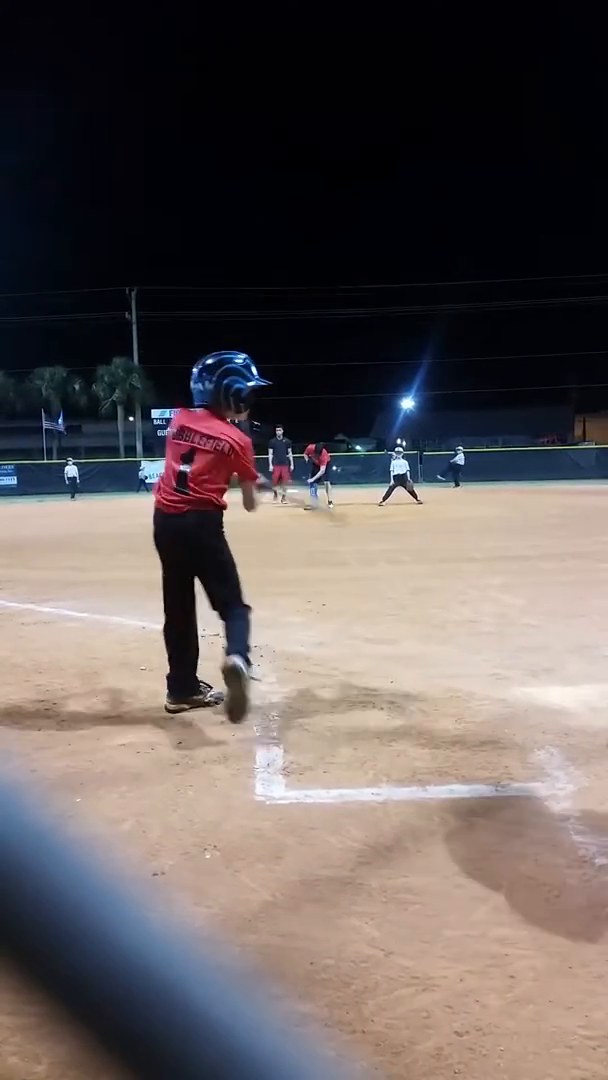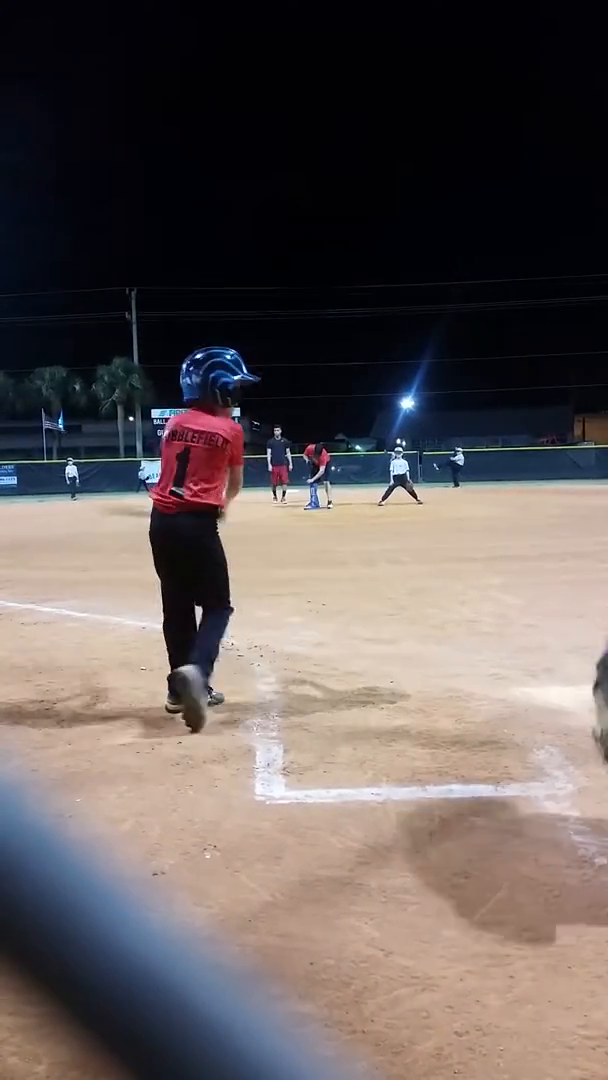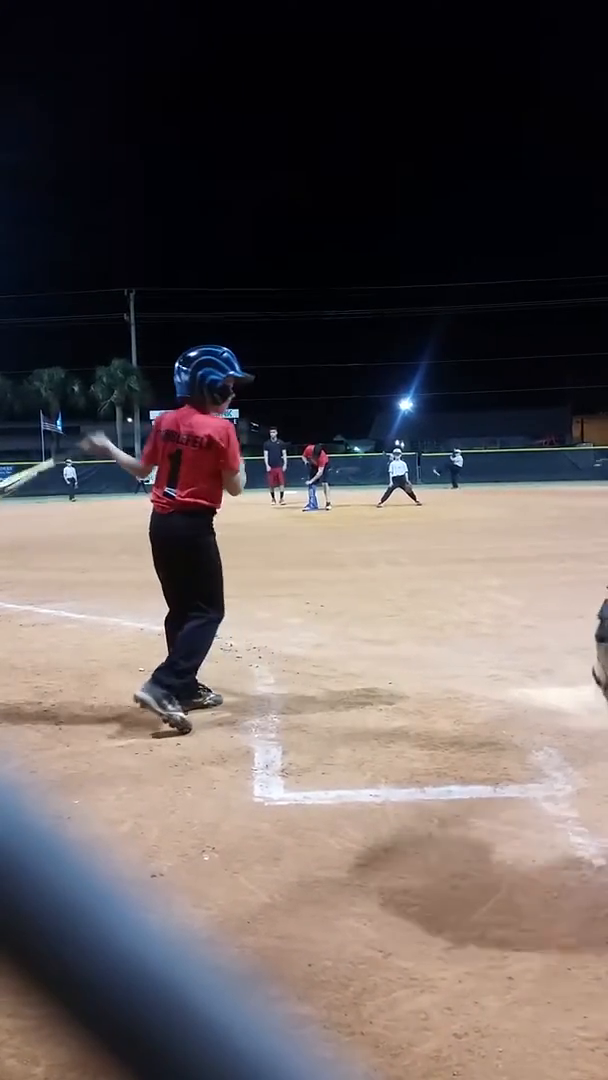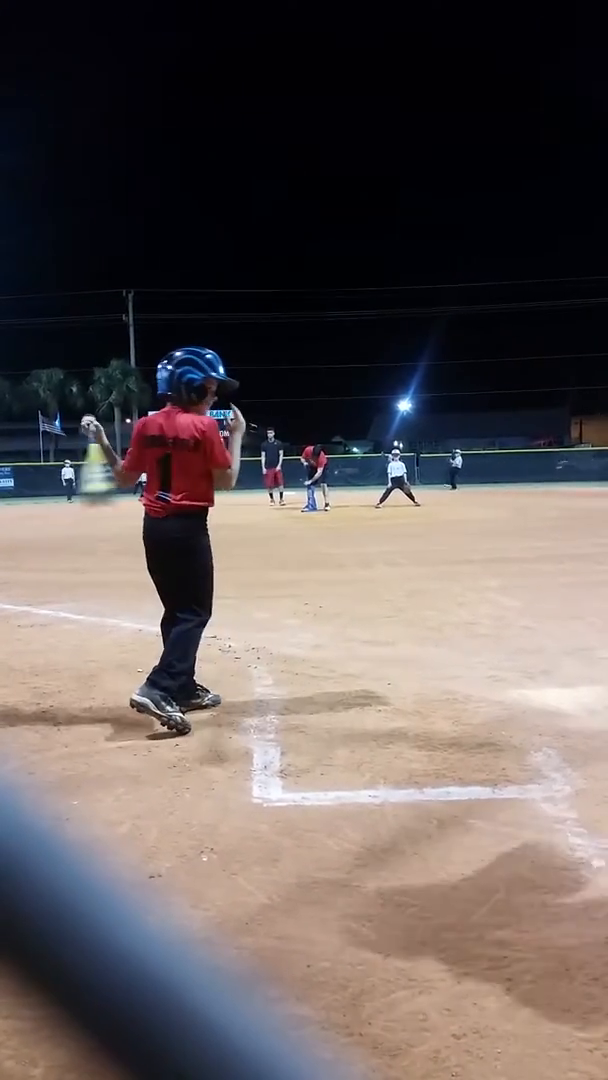
dt=0.2s
person 1, frame 1
left shoulder: (180, 419)
right shoulder: (237, 439)
right elbow: (250, 499)
left wrist: (247, 479)
right wrist: (251, 493)
left hip: (165, 520)
right hip: (201, 524)
left knee: (178, 606)
right knee: (231, 604)
left ankle: (182, 686)
right ankle: (238, 659)
person 1, frame 2
left shoulder: (173, 423)
right shoulder: (229, 430)
right elbow: (233, 487)
left hip: (162, 521)
right hip: (197, 525)
left knee: (176, 607)
right knee: (215, 606)
left ankle: (185, 686)
right ankle: (194, 670)
person 1, frame 3
left shoulder: (164, 421)
right shoulder: (221, 428)
left elbow: (141, 469)
right elbow: (234, 487)
left wrist: (108, 447)
right wrist: (236, 459)
left hip: (161, 523)
right hip: (194, 526)
left knee: (182, 608)
right knee: (207, 612)
left ankle: (184, 686)
right ankle: (162, 687)
person 1, frame 4
left shoulder: (145, 426)
right shoulder: (204, 427)
left elbow: (126, 478)
right elbow: (226, 482)
left wrist: (101, 439)
right wrist: (237, 435)
left hip: (153, 526)
right hip: (187, 527)
left knee: (176, 609)
right knee: (194, 613)
left ankle: (183, 687)
right ankle: (157, 690)
